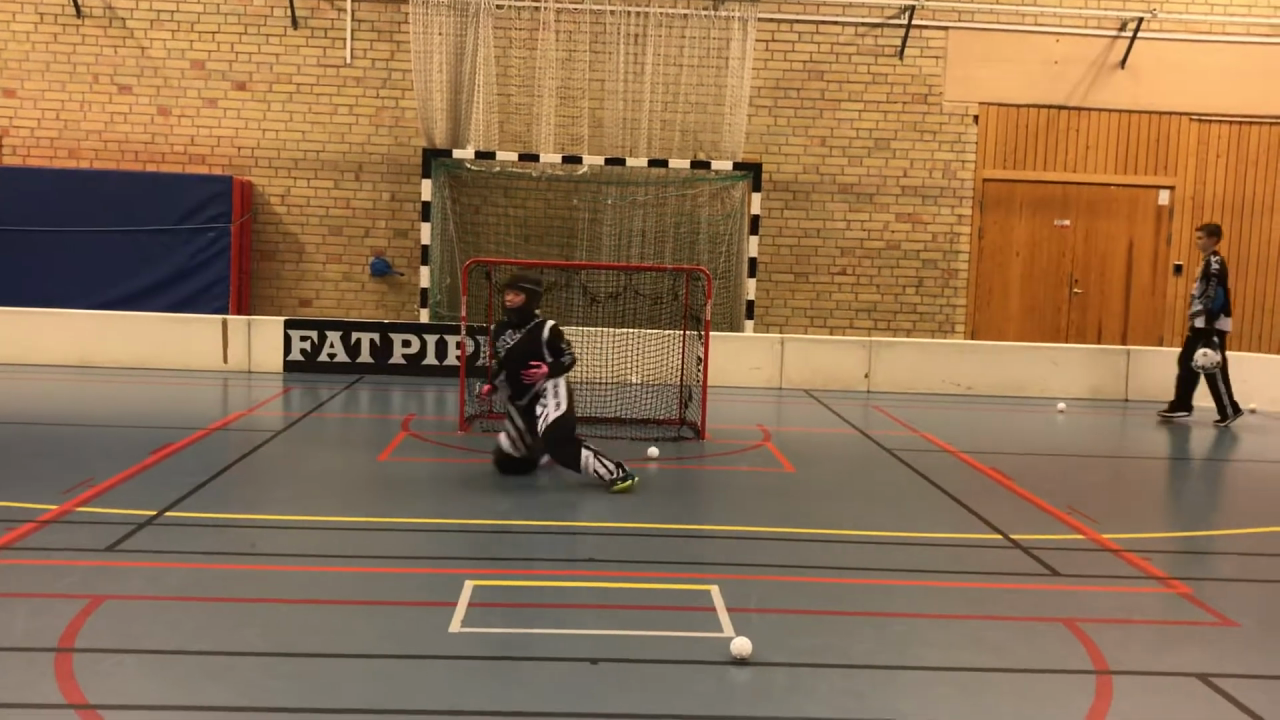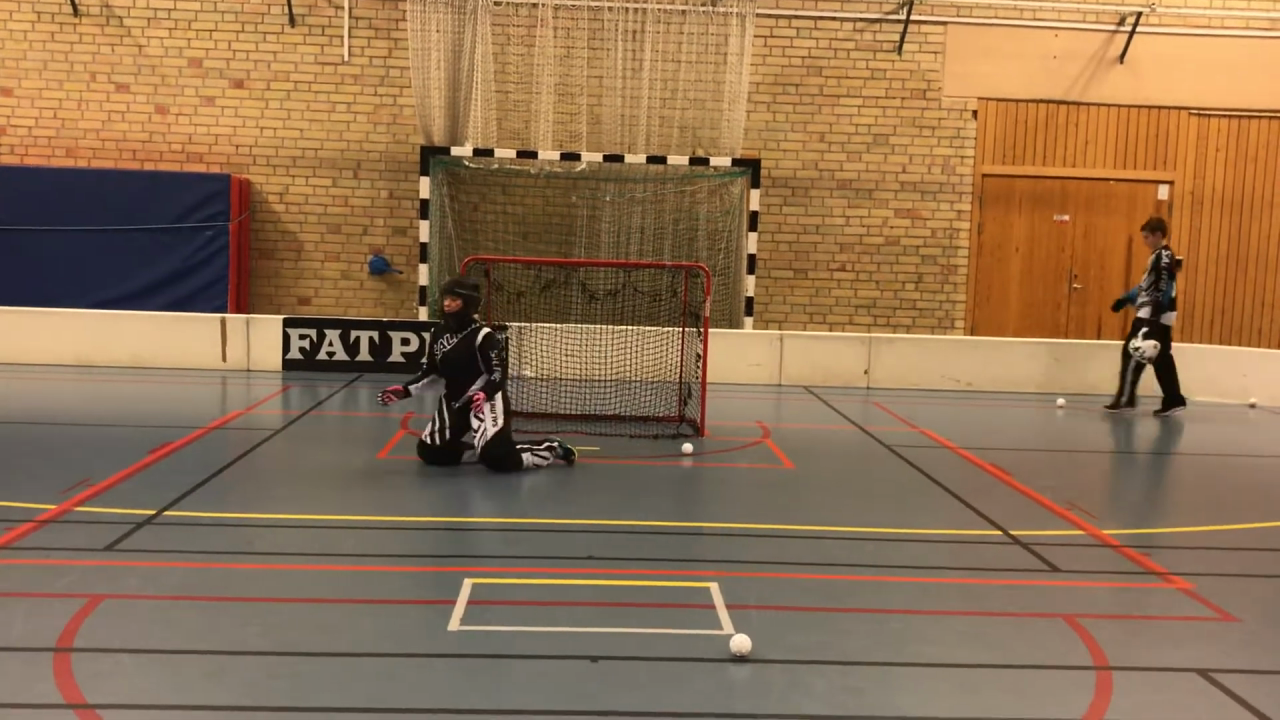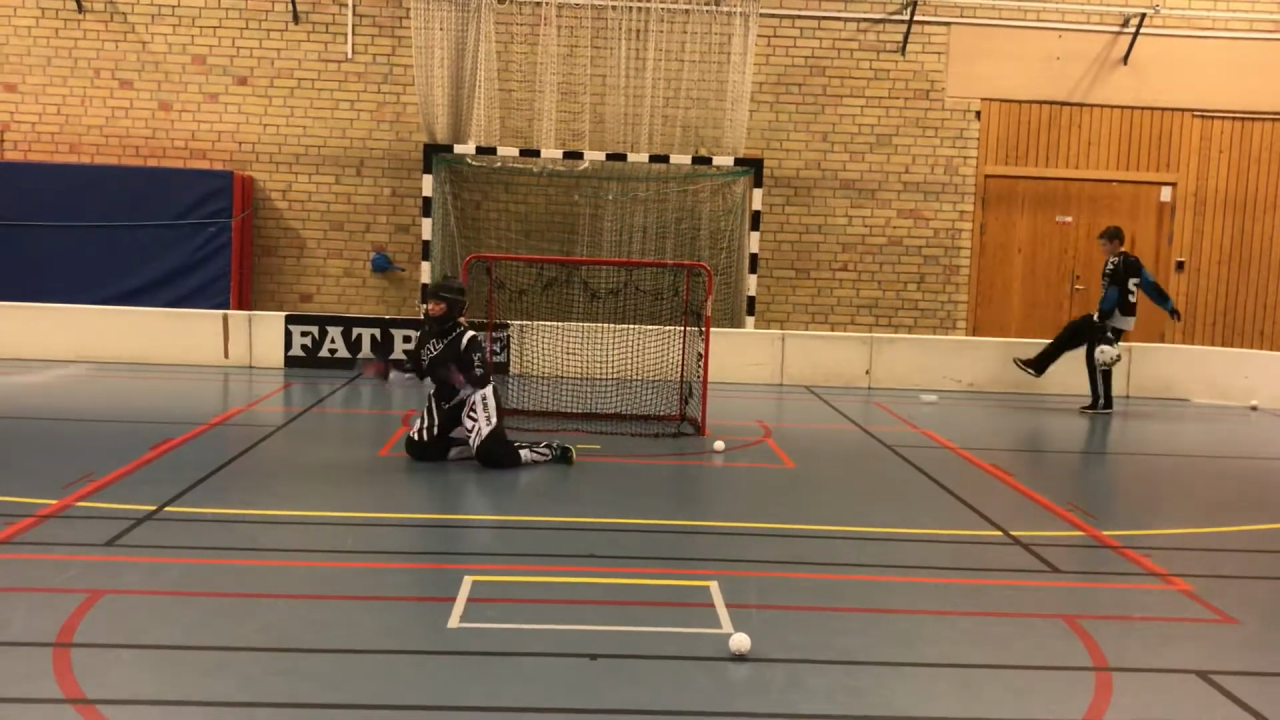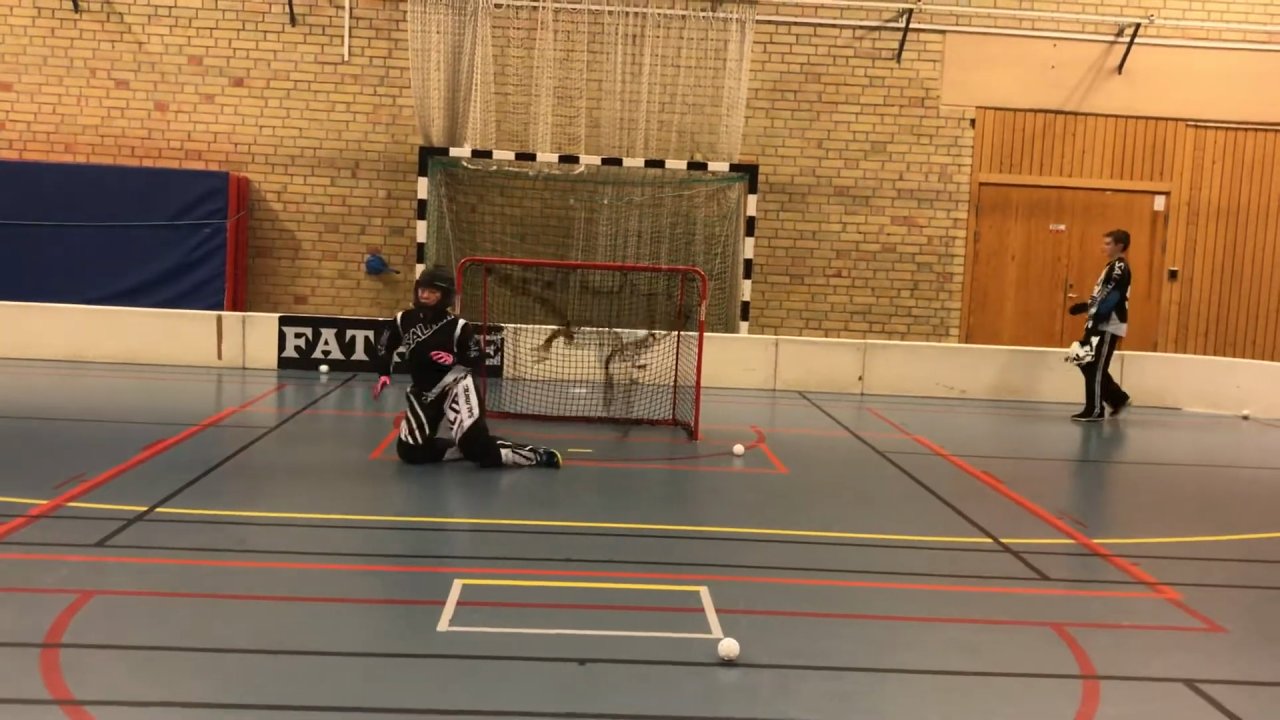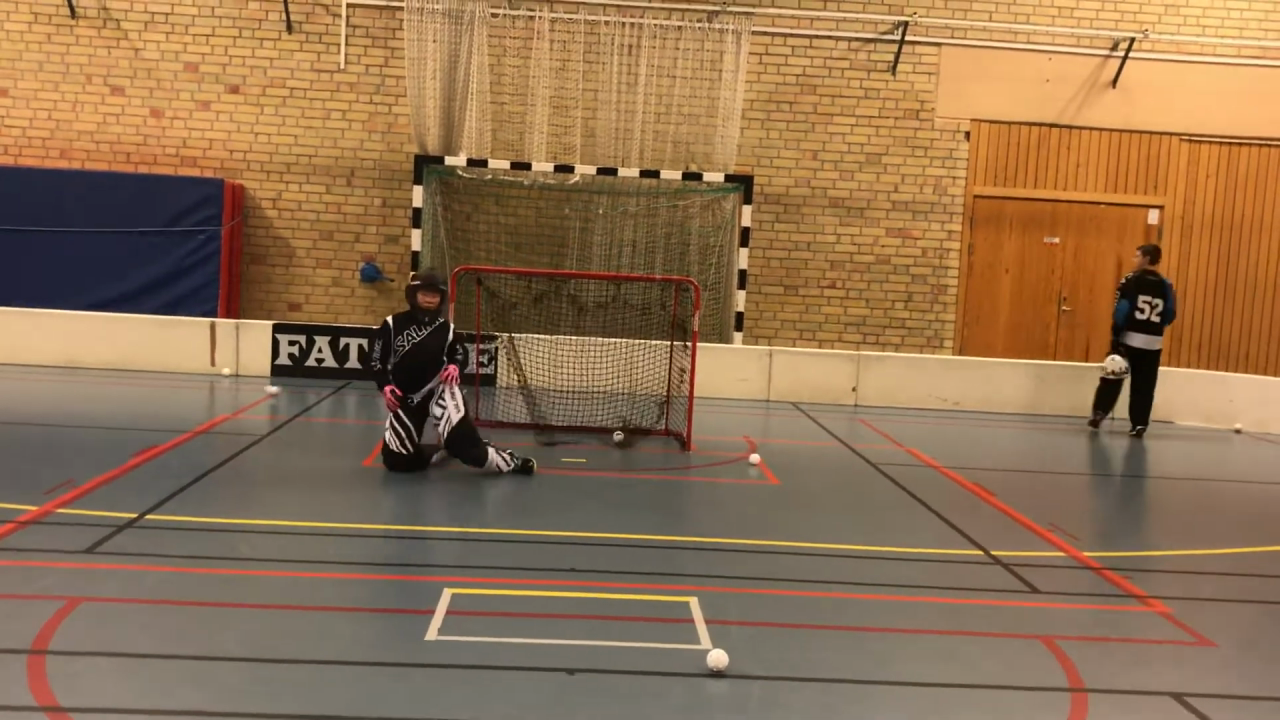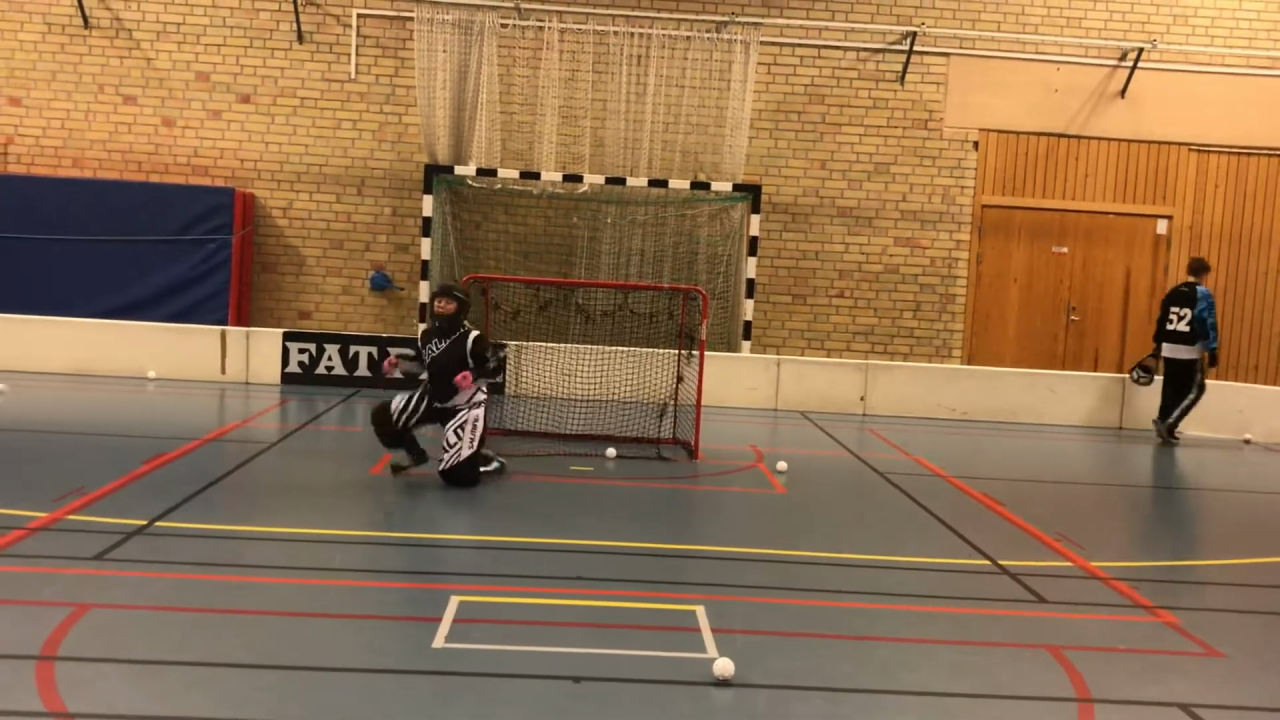
dt=0.5s
person 1, frame 1
left shoulder: (546, 329)
right shoulder: (500, 329)
left elbow: (568, 359)
left wrist: (548, 370)
right wrist: (491, 385)
left hip: (547, 391)
right hip: (517, 399)
left knee: (558, 438)
right knee: (508, 463)
left ankle: (615, 473)
right ankle: (544, 450)
person 1, frame 2
left shoulder: (483, 335)
right shoulder: (438, 333)
left elbow: (499, 374)
right elbow: (432, 371)
left wrist: (485, 393)
right wrist: (405, 390)
left hip: (485, 400)
right hip: (453, 402)
left knee: (498, 458)
right knee: (430, 452)
left ankle: (552, 449)
right ankle: (482, 449)
person 1, frame 3
left shoulder: (467, 338)
right shoulder: (426, 333)
left elbow: (481, 379)
right elbow: (418, 371)
left wrist: (463, 381)
right wrist: (387, 373)
left hip: (475, 399)
right hip: (443, 401)
left knee: (496, 456)
right knee: (417, 448)
left ankle: (551, 450)
right ankle: (475, 446)
person 1, frame 4
left shoulder: (458, 326)
right shoulder: (403, 320)
left elbow: (477, 361)
right elbow: (385, 346)
left wrist: (453, 359)
right wrist: (384, 374)
left hip: (456, 388)
right hip: (422, 393)
left knee: (476, 442)
right knee: (410, 452)
left ankle: (537, 455)
right ankle: (465, 447)
person 1, frame 5
left shoulder: (446, 328)
right shoulder: (393, 324)
left elbow: (455, 355)
right elbow: (377, 360)
left wrist: (453, 366)
right wrist: (385, 386)
left hip: (439, 390)
right hip: (405, 397)
left knee: (461, 440)
right knee: (397, 461)
left ankle: (511, 463)
right ankle: (437, 451)
person 1, frame 6
left shoulder: (472, 338)
right shoulder: (426, 335)
left elbow: (494, 366)
left wrist: (472, 376)
right wrist: (398, 361)
left hip: (464, 405)
right hip: (431, 398)
left knee: (459, 475)
right knee: (382, 417)
left ankle: (489, 462)
right ankle: (415, 454)
person 2, frame 1
left shoulder: (1215, 262)
right shoulder: (1209, 261)
left elbow: (1215, 295)
left wrist: (1209, 324)
left hip: (1212, 324)
right hip: (1202, 322)
left knee: (1214, 367)
right knee: (1187, 361)
left ankle: (1230, 410)
right ankle: (1181, 405)
person 2, frame 2
left shoulder: (1164, 256)
right shoulder: (1159, 255)
left elbow: (1164, 289)
left wrist: (1155, 317)
right wrist: (1126, 299)
left hip: (1153, 315)
right hip: (1153, 315)
left knee: (1132, 352)
right knee: (1162, 358)
left ankle: (1125, 399)
right ankle: (1174, 401)
person 2, frame 3
left shoulder: (1114, 263)
right shoulder: (1134, 262)
left elbow: (1110, 295)
right elbow: (1151, 285)
left wrist: (1102, 322)
right wrist: (1169, 306)
left hip: (1113, 318)
right hip: (1124, 316)
left knee: (1097, 357)
right knee: (1072, 332)
left ankle: (1102, 403)
right ankle: (1037, 365)
person 2, frame 4
left shoulder: (1119, 268)
right shoulder: (1117, 267)
left elbow: (1110, 298)
left wrist: (1093, 320)
right wrist: (1085, 306)
left hip: (1107, 326)
right hip: (1106, 325)
left knee: (1095, 367)
right knee: (1096, 367)
left ankle: (1095, 410)
right ankle: (1118, 399)
person 2, frame 5
left shoulder: (1131, 280)
right shoulder: (1165, 284)
left elbow: (1121, 308)
right elbow: (1171, 314)
left wrist: (1116, 334)
left hip: (1129, 337)
right hip: (1153, 341)
left knee: (1114, 376)
right knee: (1145, 385)
left ankle: (1099, 411)
right ankle: (1139, 424)
person 2, frame 6
left shoulder: (1172, 293)
right shoulder: (1203, 294)
left elbow: (1161, 321)
right elbow: (1208, 323)
left wrist: (1158, 346)
right wrist: (1213, 349)
left hip: (1169, 348)
right hip: (1190, 350)
left knee: (1171, 390)
right knee: (1194, 389)
left ankle: (1167, 428)
right ankle: (1167, 422)
